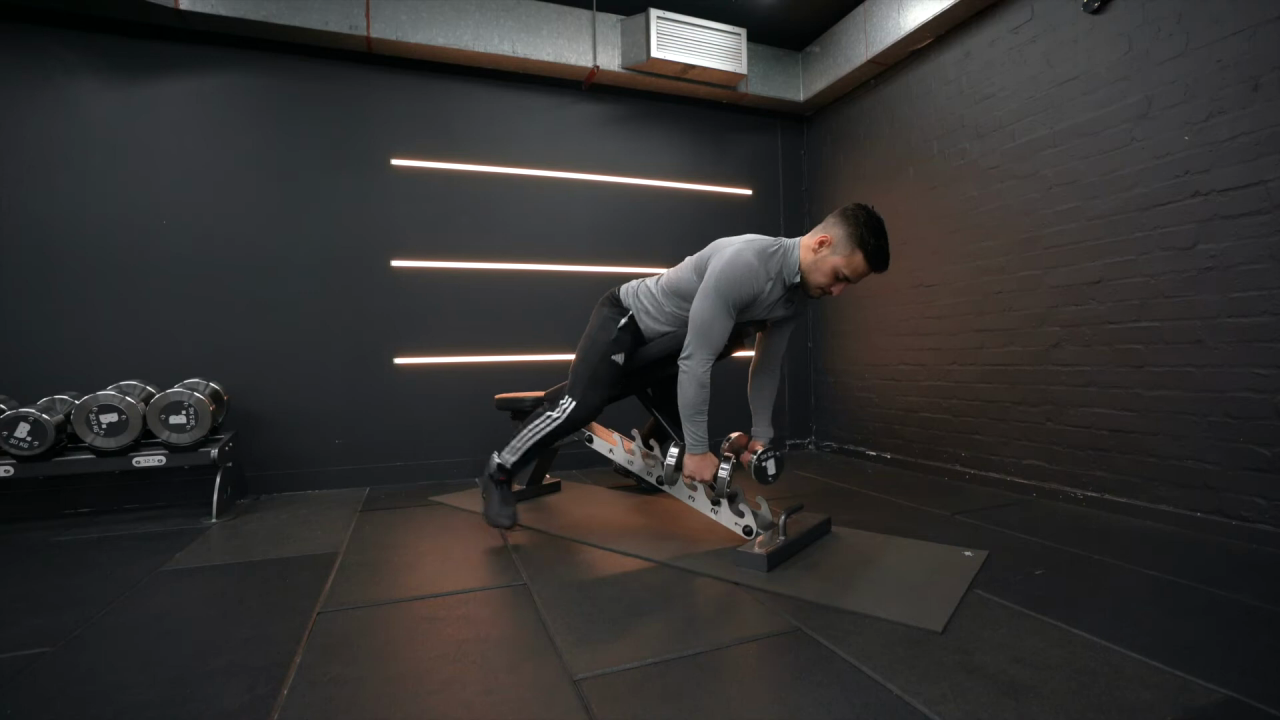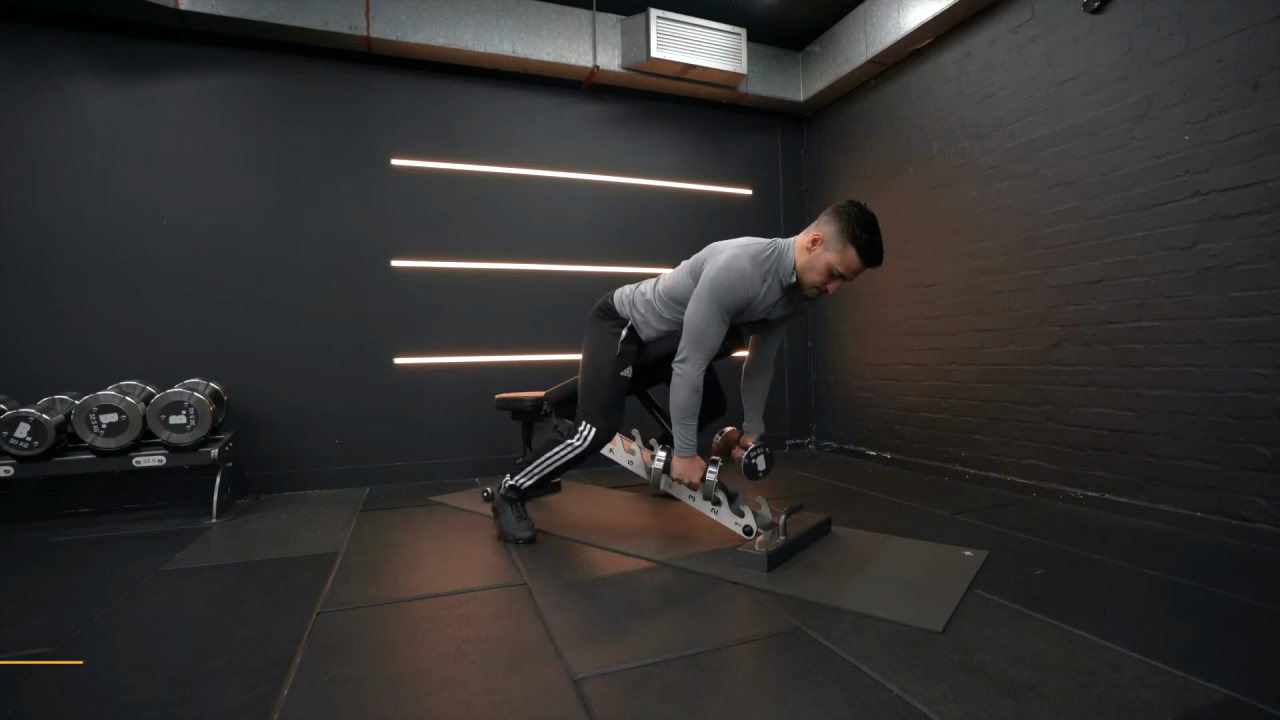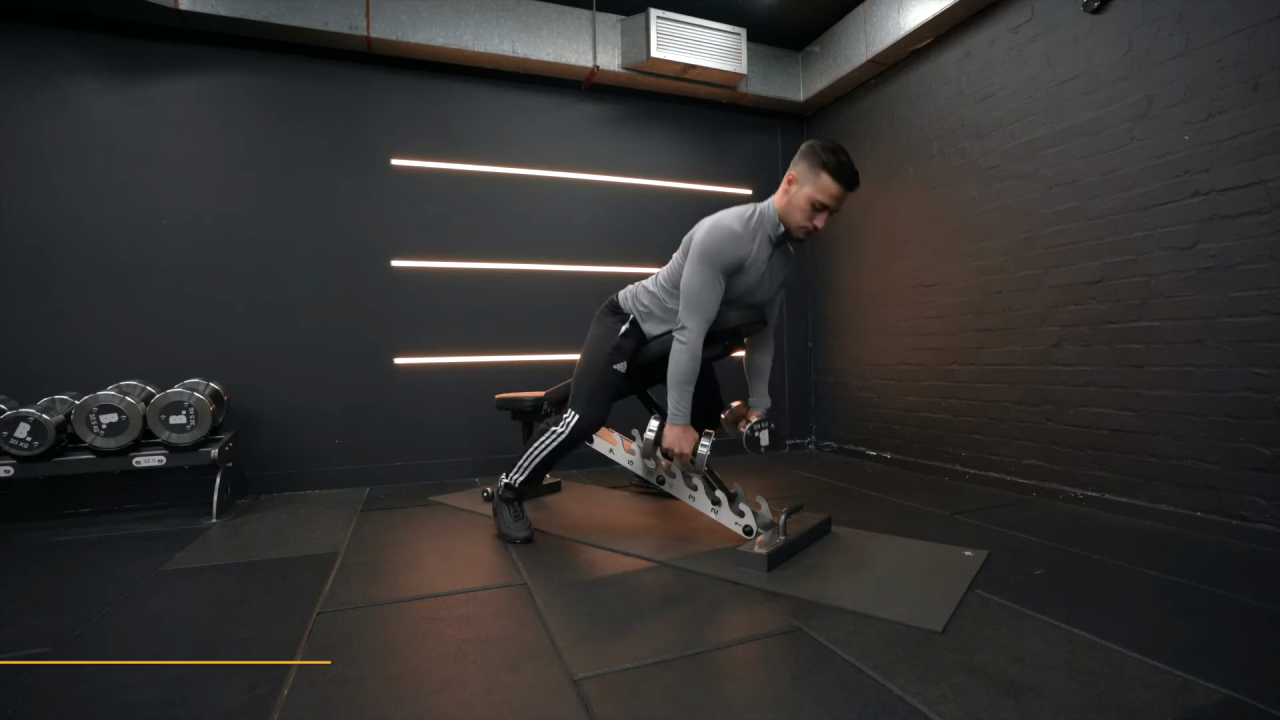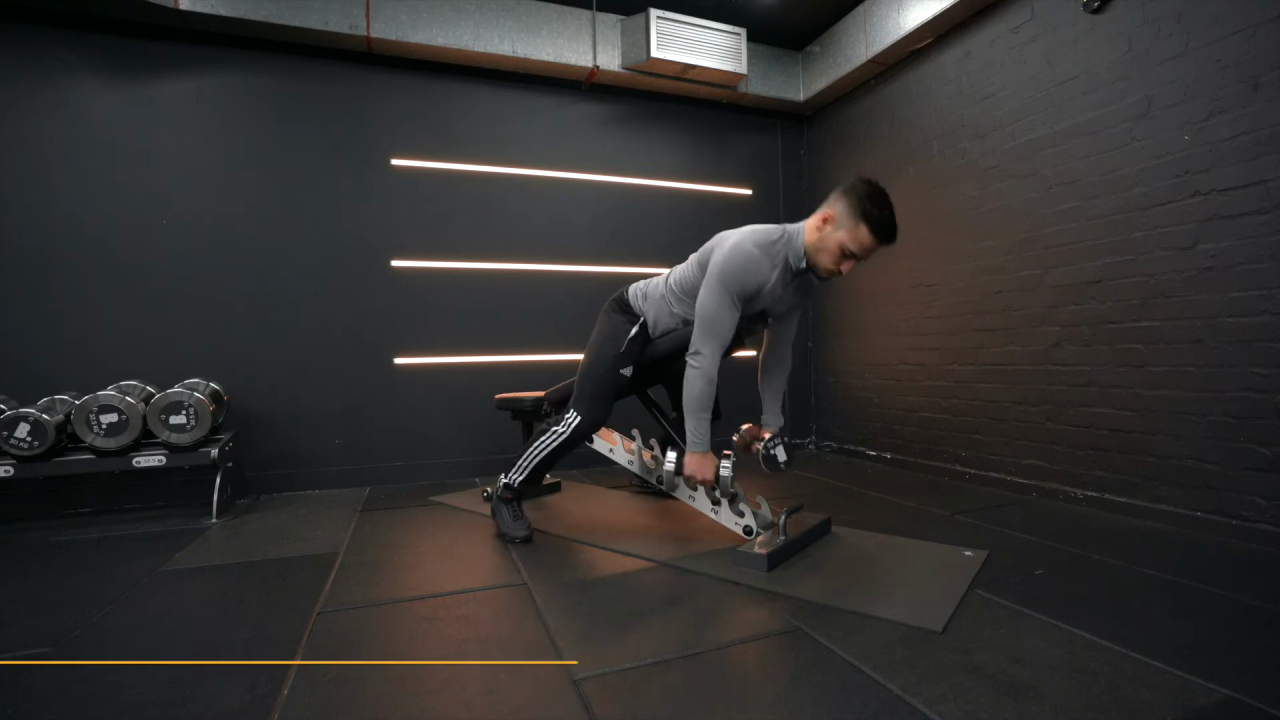
dt=0.3s
person 1, frame 1
left shoulder: (796, 293)
right shoulder: (744, 265)
left elbow: (768, 364)
right elbow: (697, 361)
left wrist: (760, 434)
right wrist: (696, 450)
left hip: (666, 333)
right hip: (626, 316)
left knee: (678, 411)
right knee: (583, 404)
right ankle: (499, 473)
person 1, frame 2
left shoulder: (792, 291)
right shoulder: (737, 269)
left elbow: (761, 361)
right elbow: (690, 365)
left wrist: (752, 431)
right wrist: (685, 453)
left hip: (664, 334)
right hip: (621, 323)
left knee: (710, 404)
right knee: (597, 429)
right ankle: (511, 492)
person 1, frame 3
left shoulder: (783, 256)
right shoulder: (726, 233)
left elbow: (761, 333)
right elbow: (691, 332)
left wrist: (758, 403)
right wrist: (676, 420)
left hip: (669, 334)
right hip: (628, 320)
left knee: (707, 415)
right knee: (586, 417)
right ankle: (509, 490)
person 1, frame 4
left shoulder: (804, 277)
right shoulder: (745, 254)
left elbow: (777, 350)
right elbow: (704, 355)
left wrist: (771, 423)
right wrist: (697, 449)
left hip: (678, 331)
right hip: (636, 320)
left knee: (700, 417)
right knee: (586, 418)
right ankle: (508, 492)
